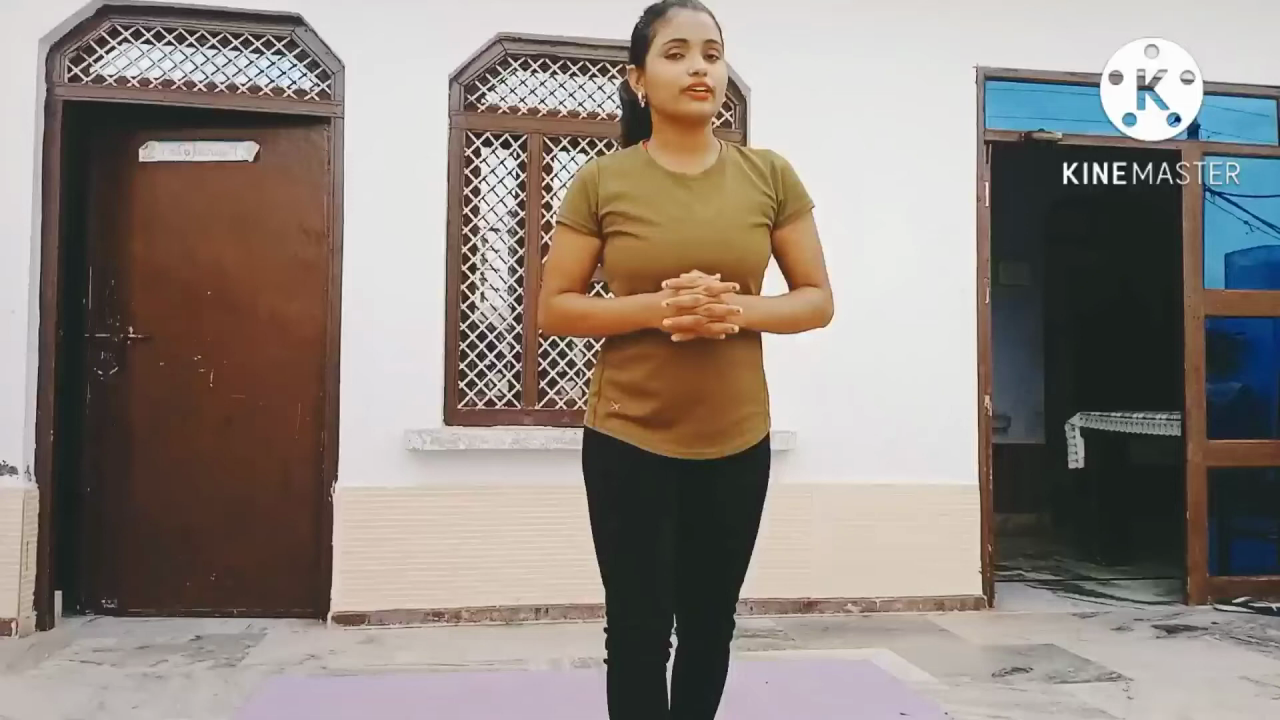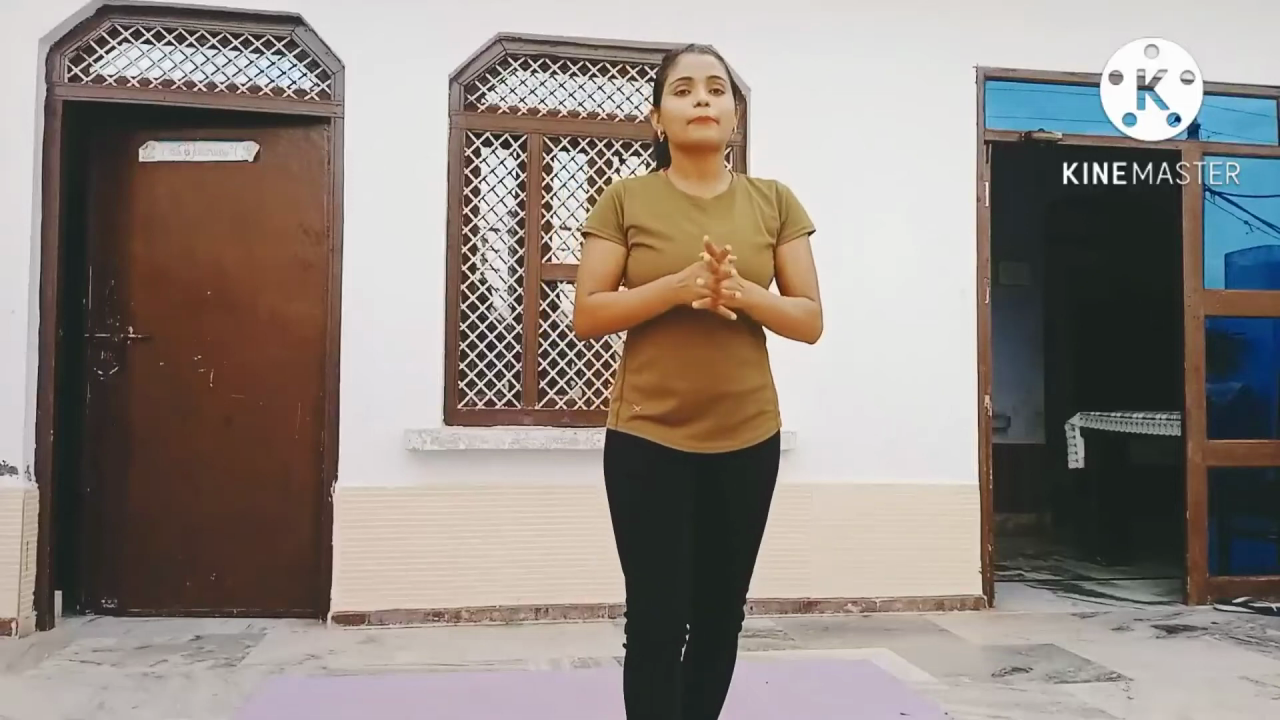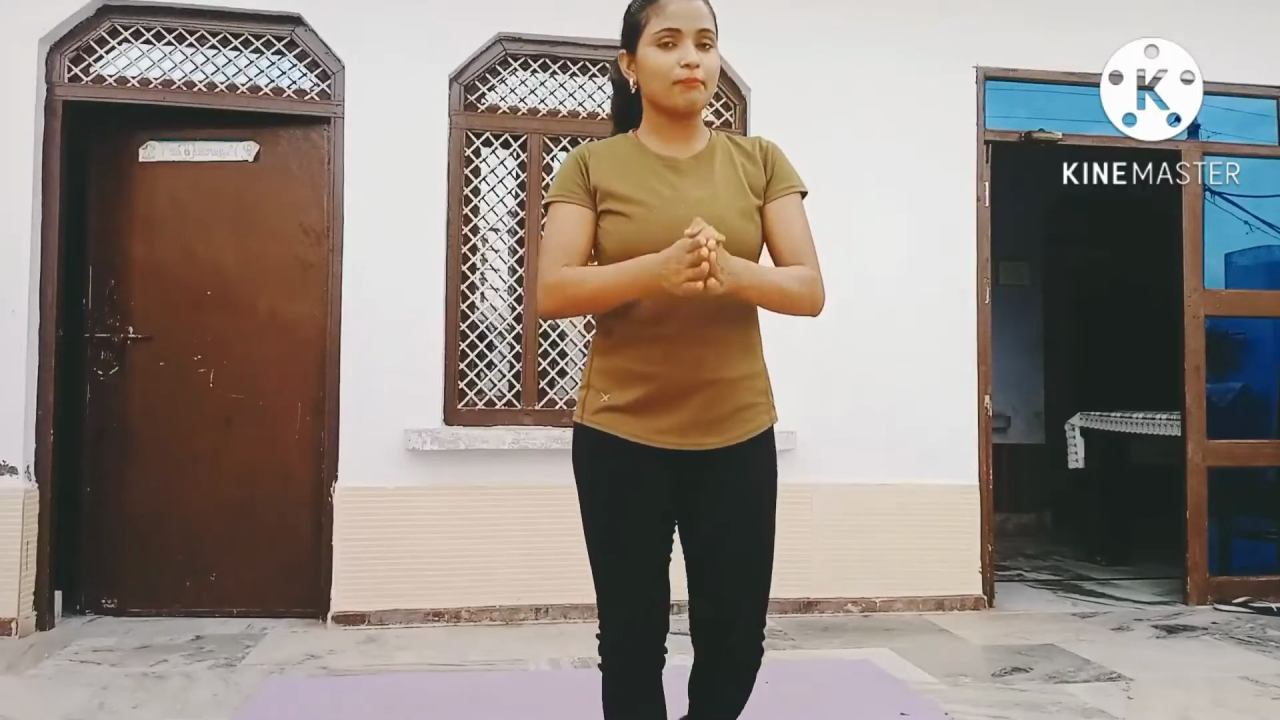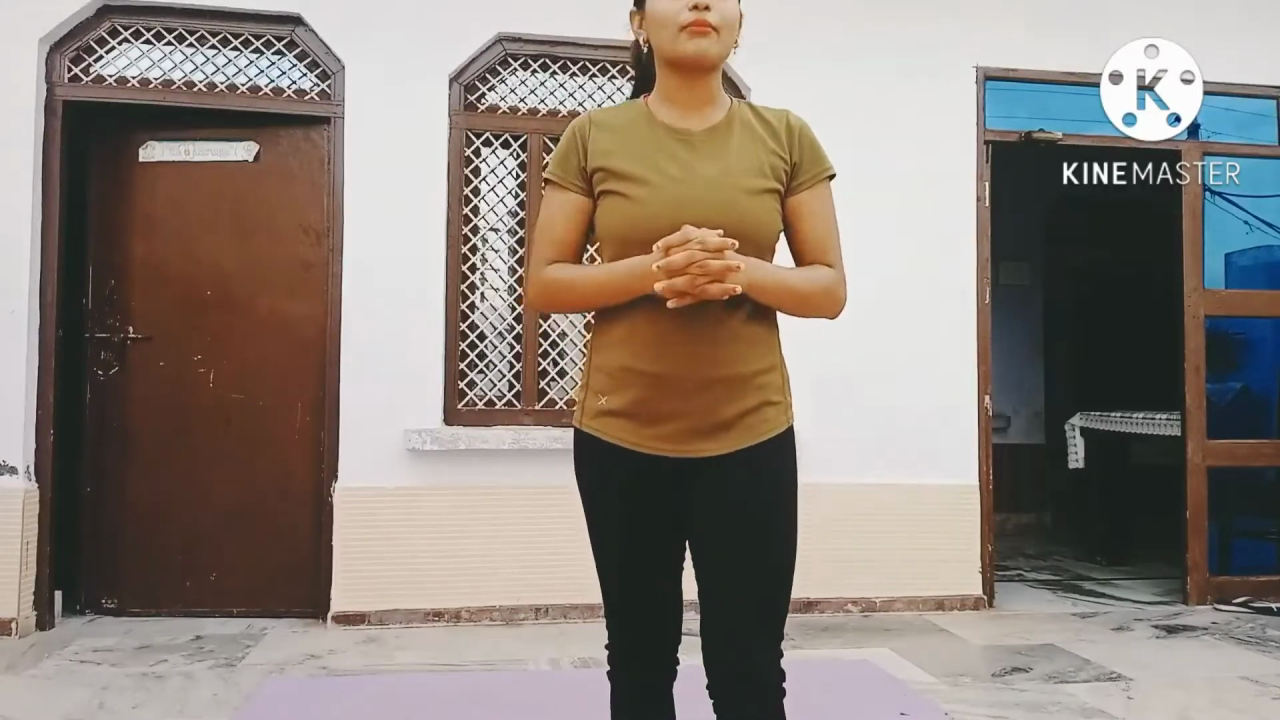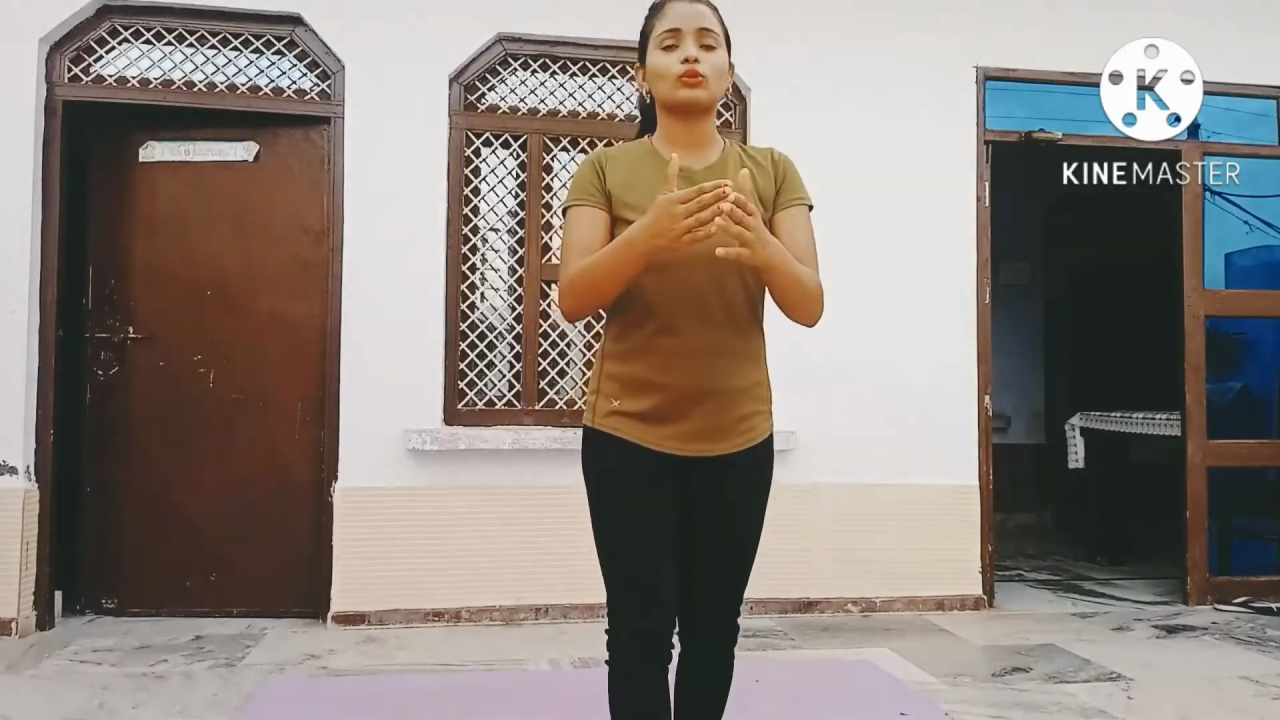
dt=1s
person 1, frame 1
left shoulder: (770, 176)
right shoulder: (600, 182)
left elbow: (818, 301)
right elbow: (554, 309)
left wrist: (740, 310)
right wrist: (655, 308)
left hip: (737, 443)
right hip: (628, 441)
left knee: (710, 627)
right knee: (638, 633)
person 1, frame 2
left shoulder: (775, 201)
right shoulder: (624, 200)
left elbow: (810, 319)
right elbow: (587, 315)
left wrist: (739, 290)
right wrist: (679, 283)
left hip: (747, 441)
right hip: (648, 440)
left knee: (720, 617)
right knee: (656, 621)
person 1, frame 3
left shoulder: (760, 161)
right shoulder: (590, 165)
left elbow: (810, 291)
right elbow: (551, 293)
left wrist: (729, 272)
right wrist: (659, 269)
left hip: (737, 436)
right hip: (620, 436)
left knee: (733, 644)
right knee: (631, 644)
person 1, frame 4
left shoulder: (784, 137)
right shoulder: (592, 137)
left elbow: (830, 288)
right elbow: (542, 284)
left wrist: (742, 271)
right wrist: (652, 270)
left hip: (750, 438)
right hip: (621, 438)
right knee: (639, 658)
person 1, frame 5
left shoulder: (772, 171)
right shoulder: (604, 170)
left elbow: (810, 307)
right elbow: (572, 298)
left wrist: (761, 247)
right wrist: (649, 234)
left hip: (738, 438)
right hip: (628, 436)
left knee: (713, 629)
right knee: (638, 633)
